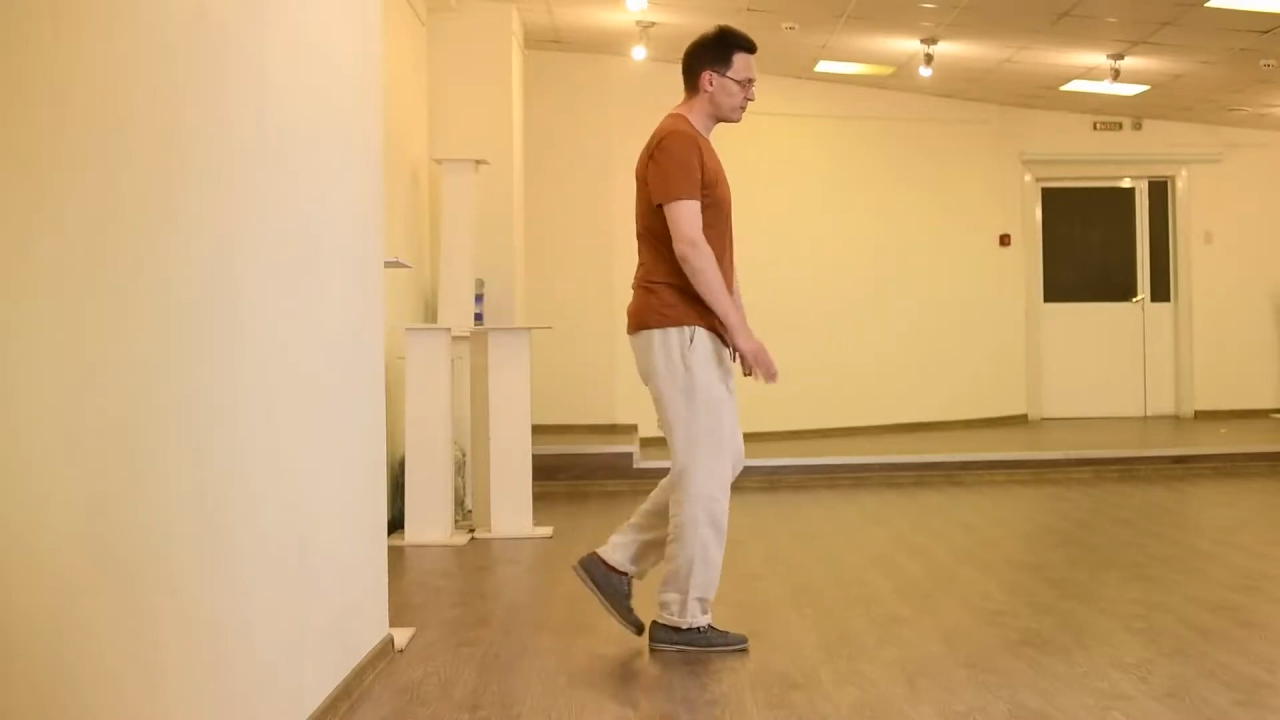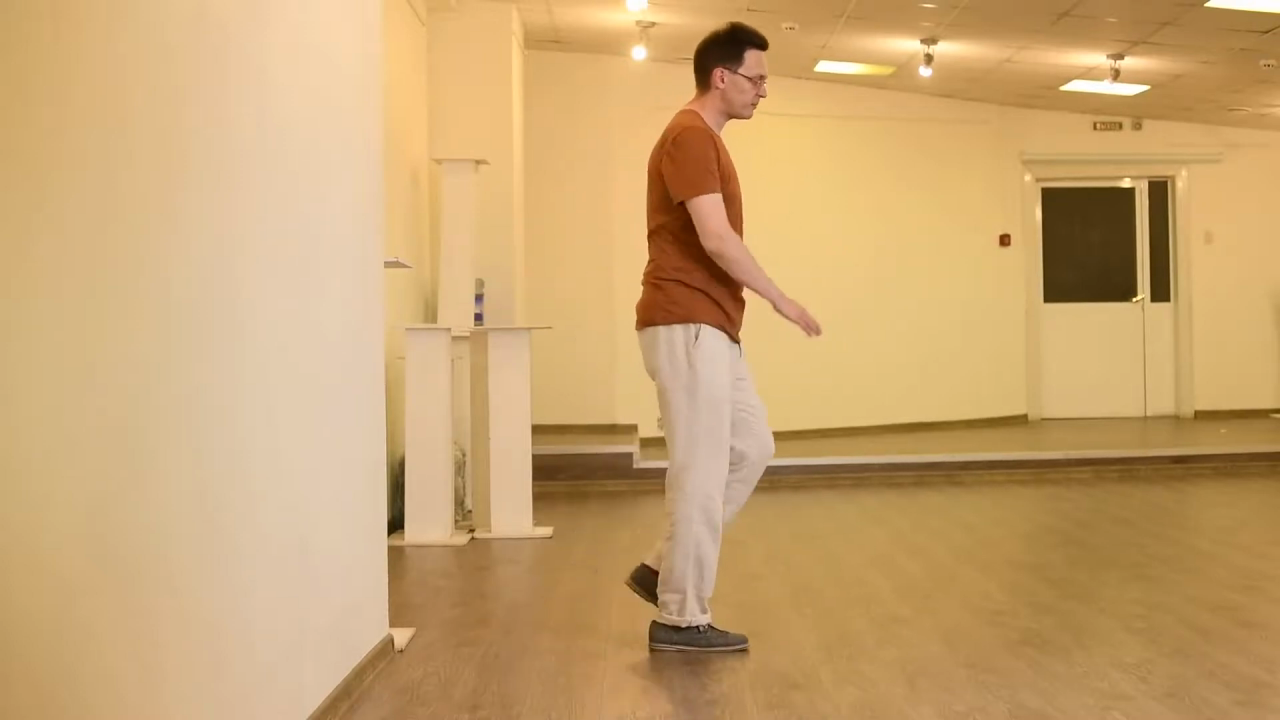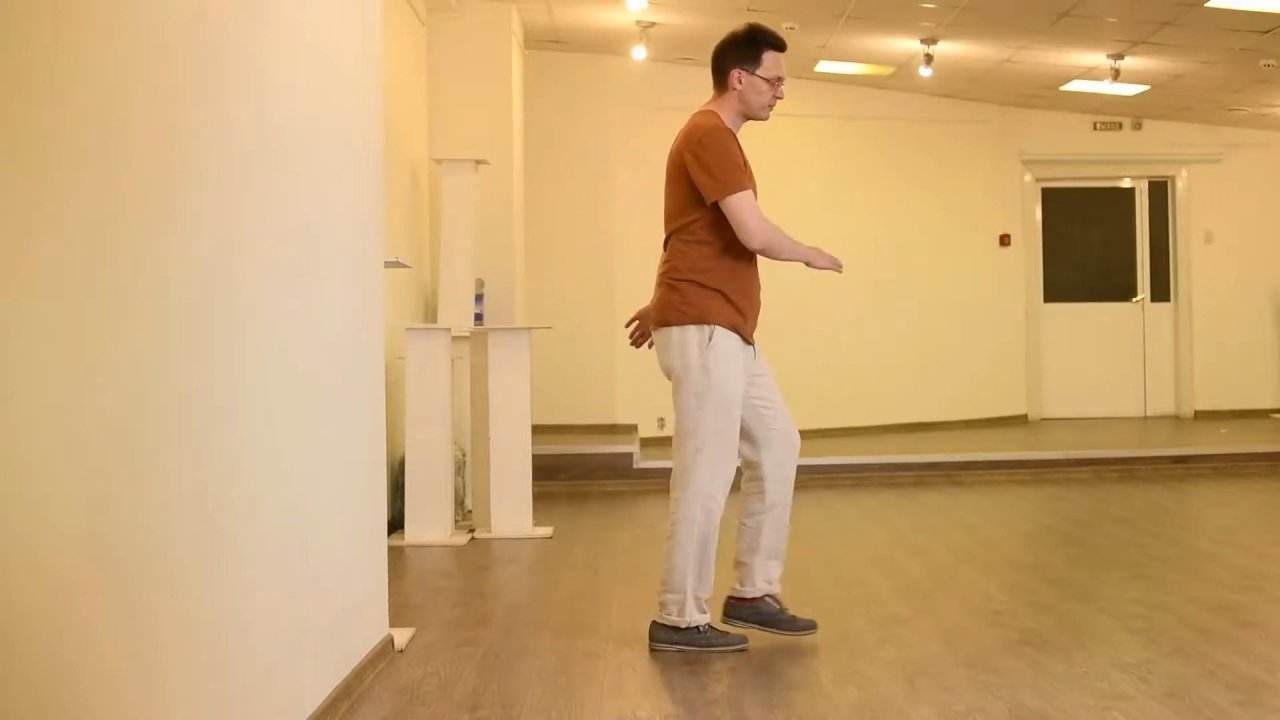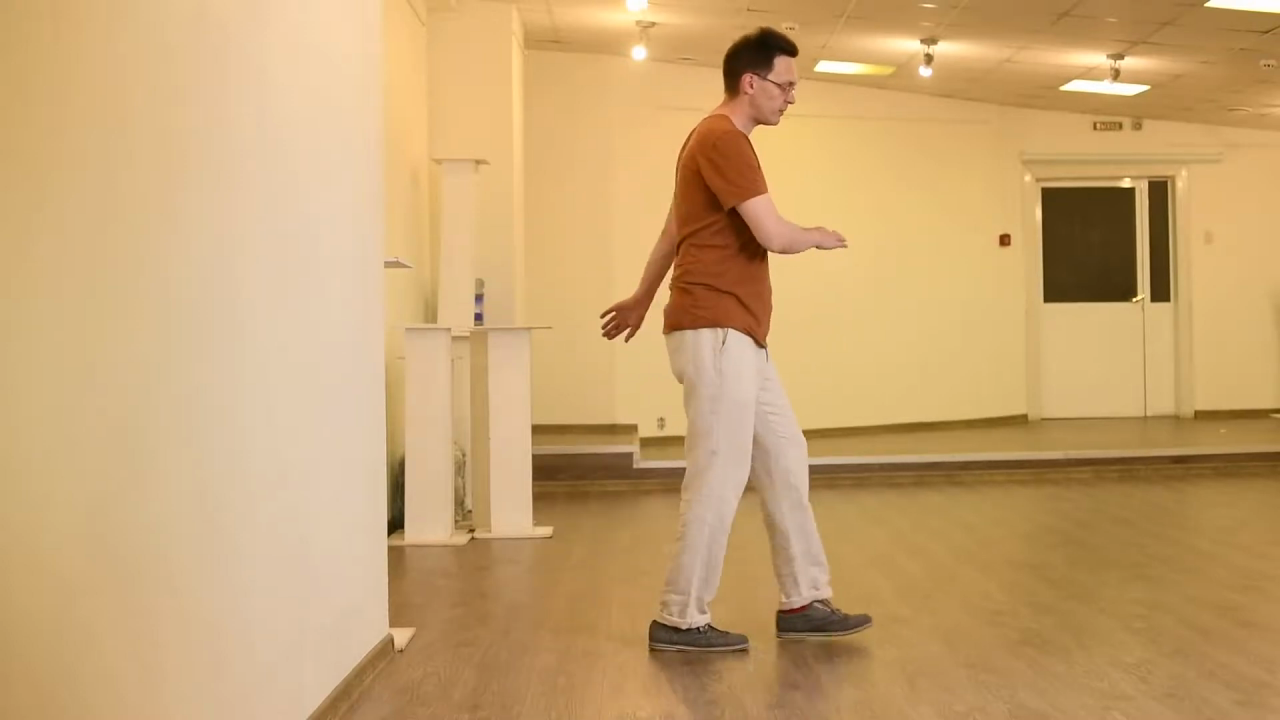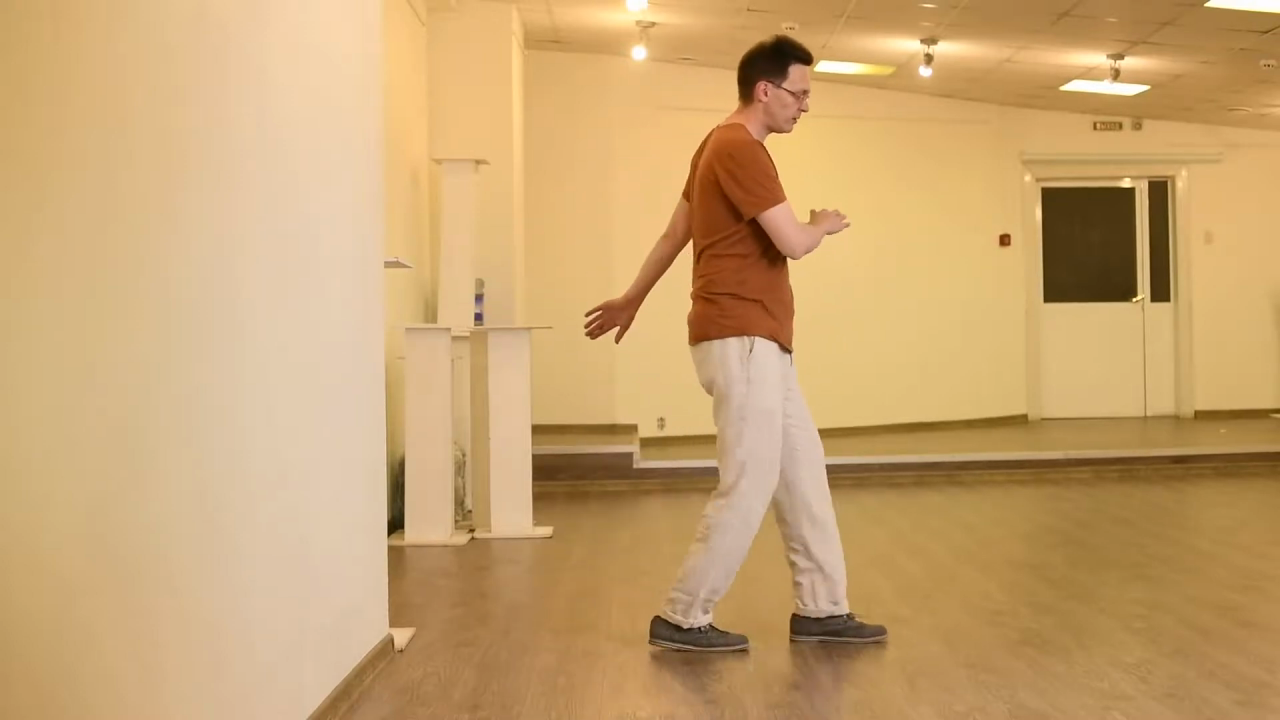
dt=0.1s
person 1, frame 1
left shoulder: (695, 146)
right shoulder: (677, 143)
right elbow: (687, 245)
left wrist: (733, 330)
right wrist: (740, 327)
left hip: (695, 331)
right hip: (677, 331)
left knee: (718, 460)
right knee: (710, 475)
left ankle: (613, 563)
right ankle: (683, 619)
person 1, frame 2
left shoulder: (701, 137)
right shoulder: (689, 137)
right elbow: (716, 239)
right wrist: (782, 301)
left hip: (706, 328)
right hip: (686, 328)
left knee: (752, 448)
right knee: (698, 472)
left ankle: (667, 570)
right ankle: (680, 617)
person 1, frame 3
left shoulder: (711, 136)
right shoulder: (710, 136)
left elbow: (688, 228)
right elbow: (754, 233)
left wrist: (657, 303)
right wrist: (813, 254)
left hip: (722, 330)
right hip: (703, 328)
left knee: (776, 446)
right knee: (707, 471)
left ankle: (753, 592)
right ankle: (680, 618)
person 1, frame 4
left shoulder: (716, 140)
right shoulder: (723, 140)
left elbow: (673, 229)
right elbow: (773, 235)
left wrist: (641, 298)
right wrist: (819, 236)
left hip: (733, 334)
right hip: (716, 332)
left knee: (785, 455)
right knee: (719, 475)
left ankle: (804, 600)
right ankle: (680, 618)
person 1, frame 5
left shoulder: (722, 147)
right shoulder: (740, 150)
left elbow: (674, 232)
right elbow: (792, 243)
left wrist: (633, 299)
right wrist: (824, 224)
left hip: (754, 340)
right hip: (740, 339)
left knee: (803, 469)
right knee: (750, 480)
left ankle: (822, 609)
right ankle: (683, 616)
